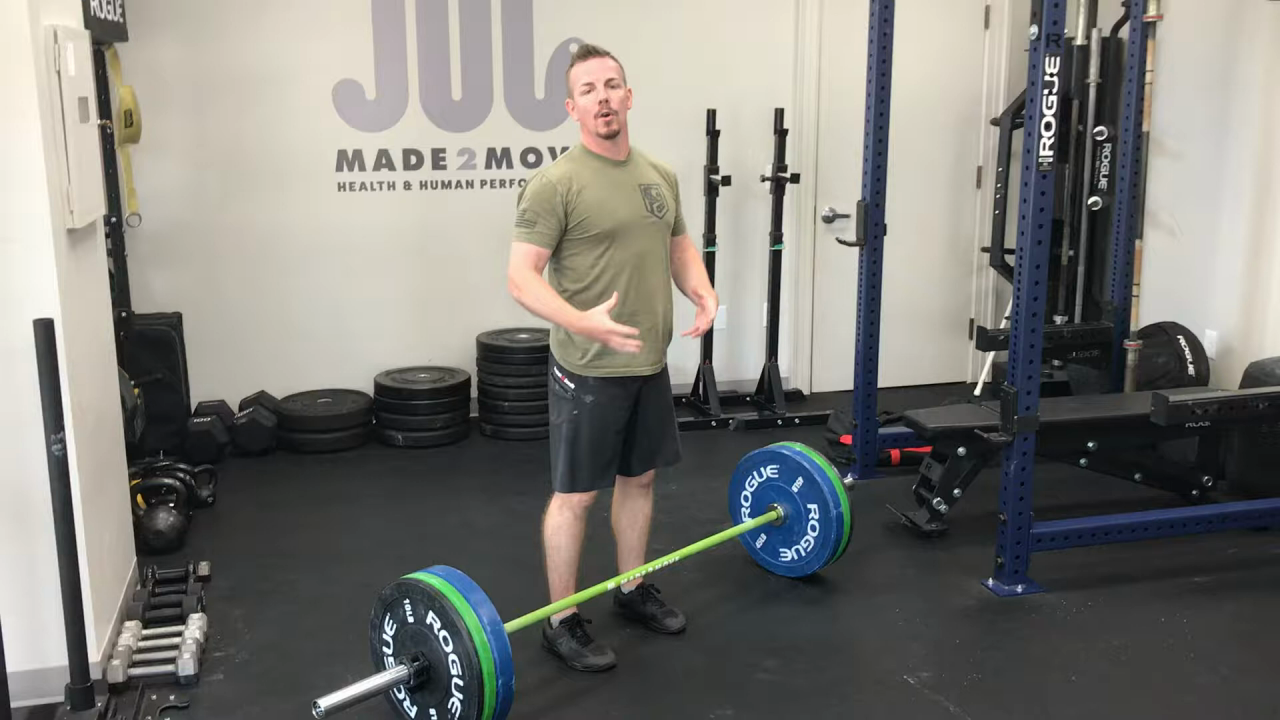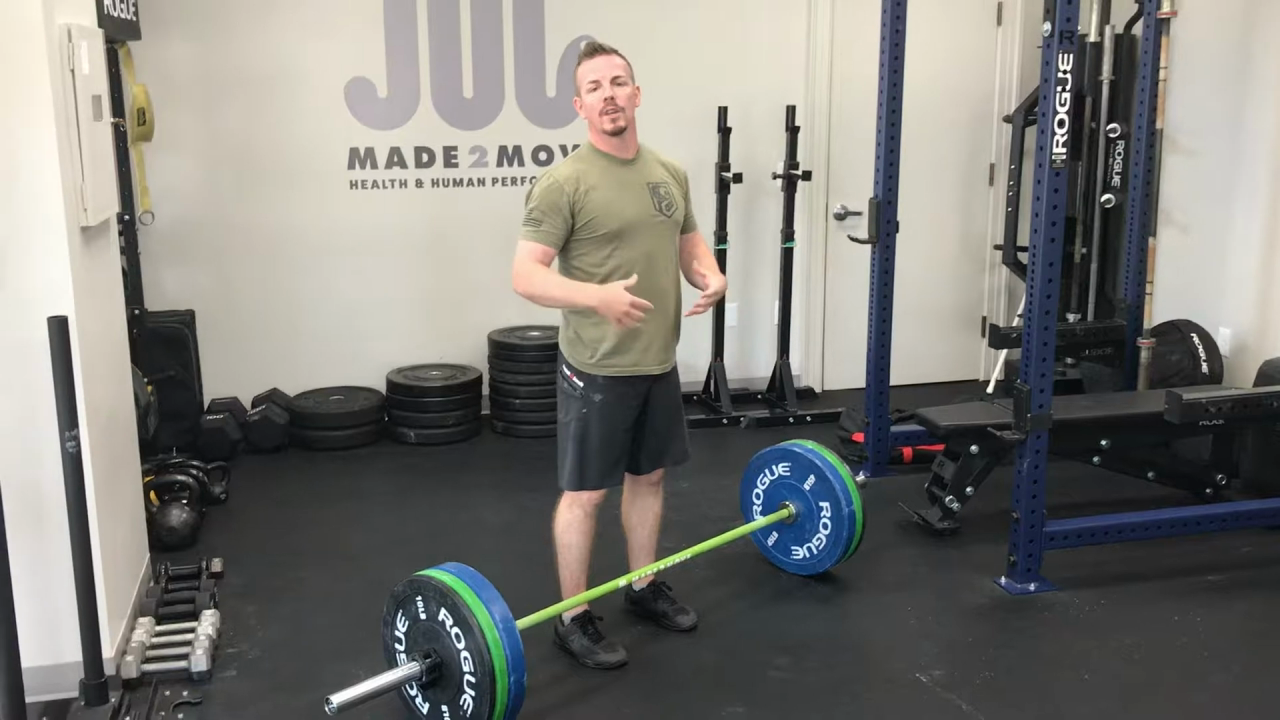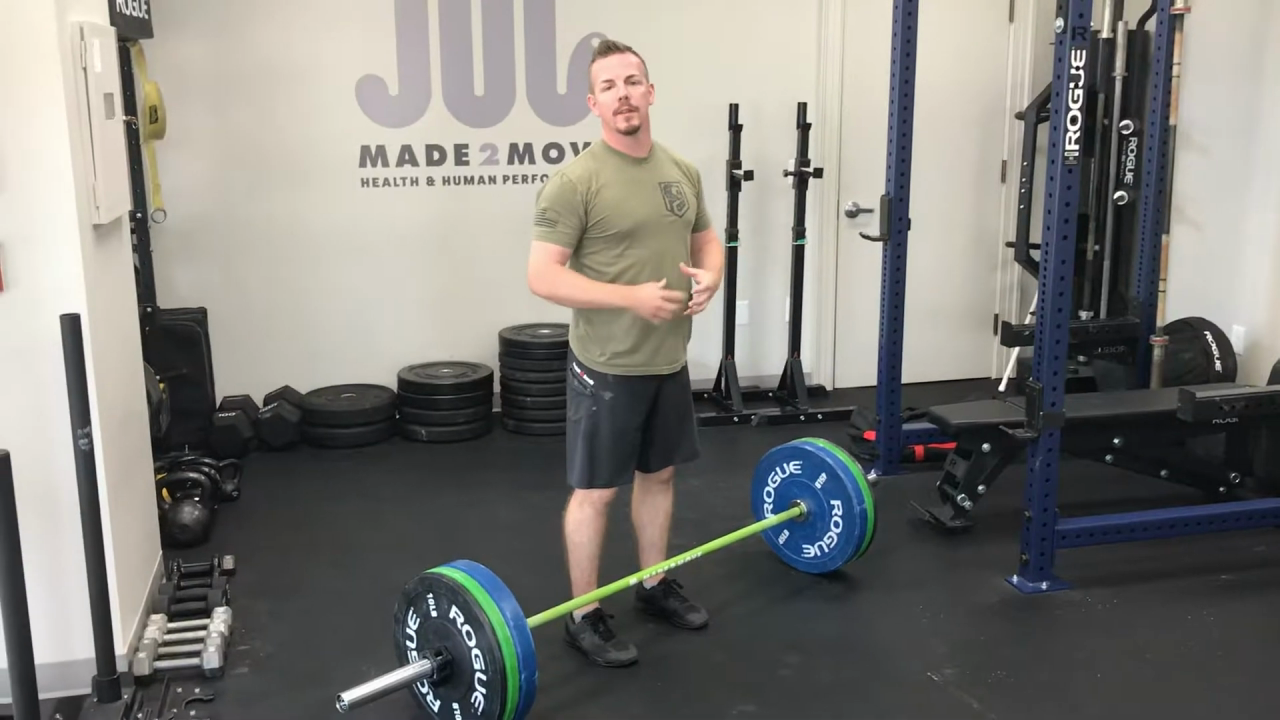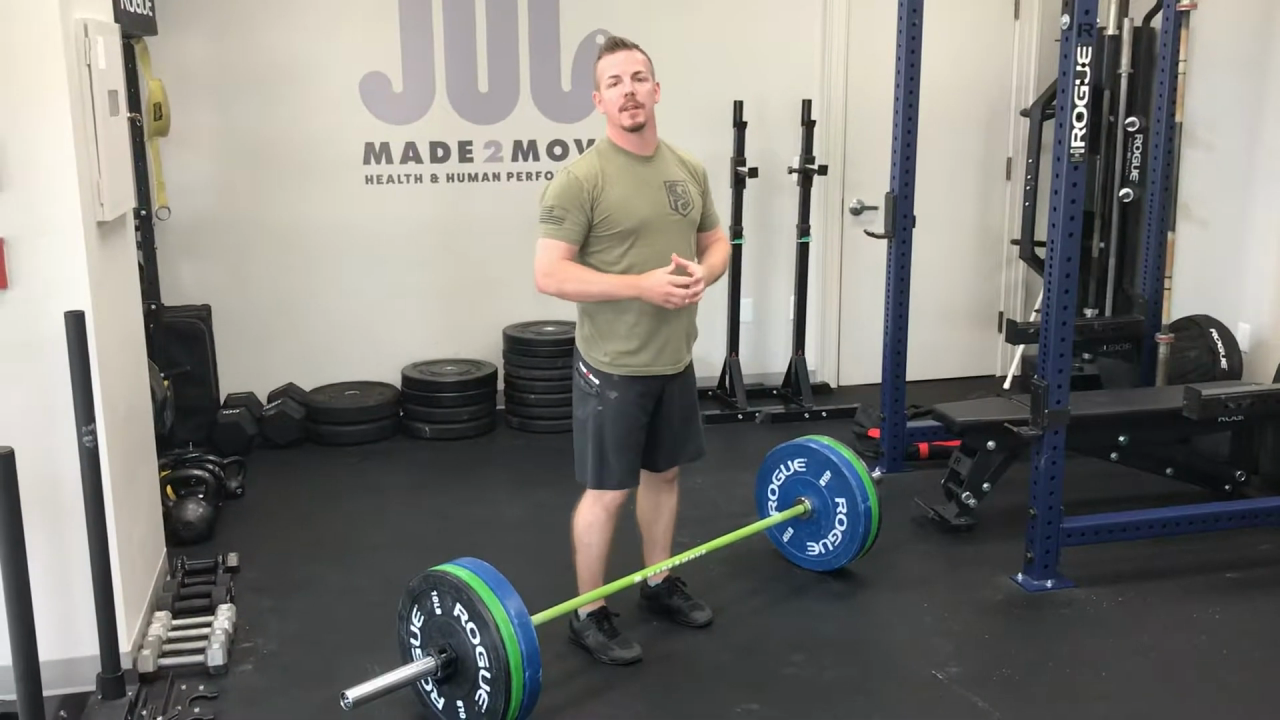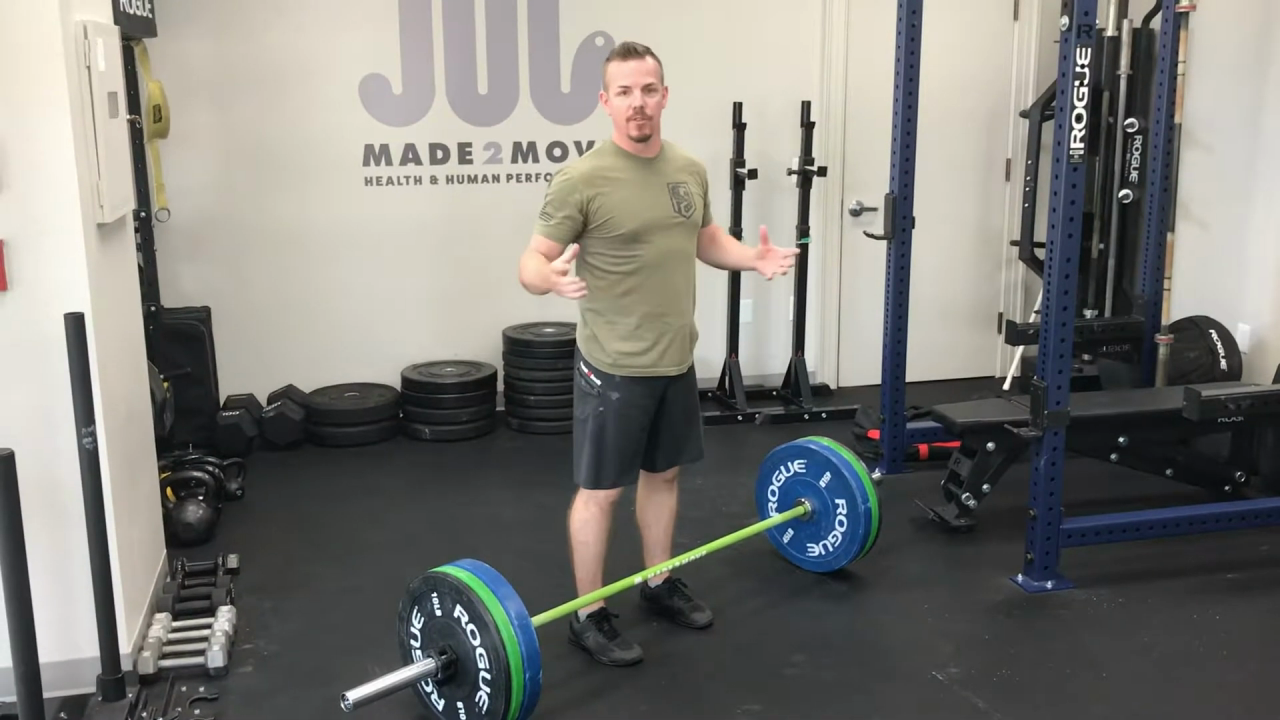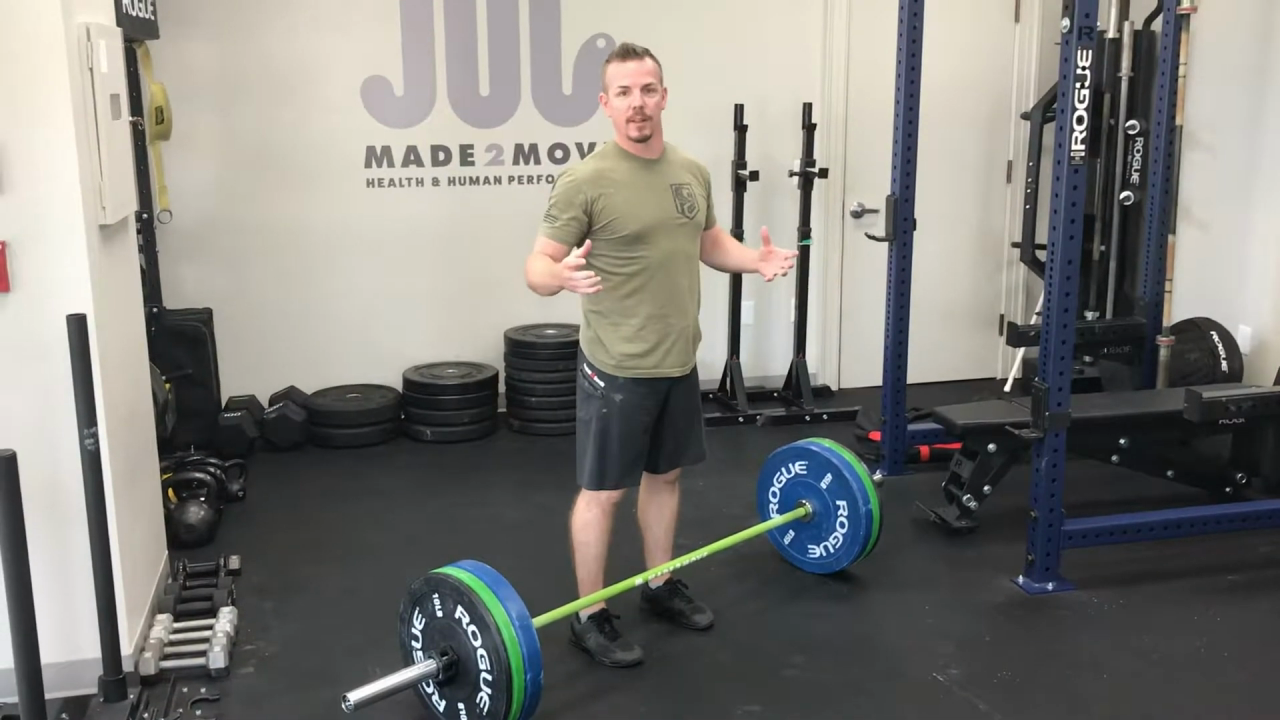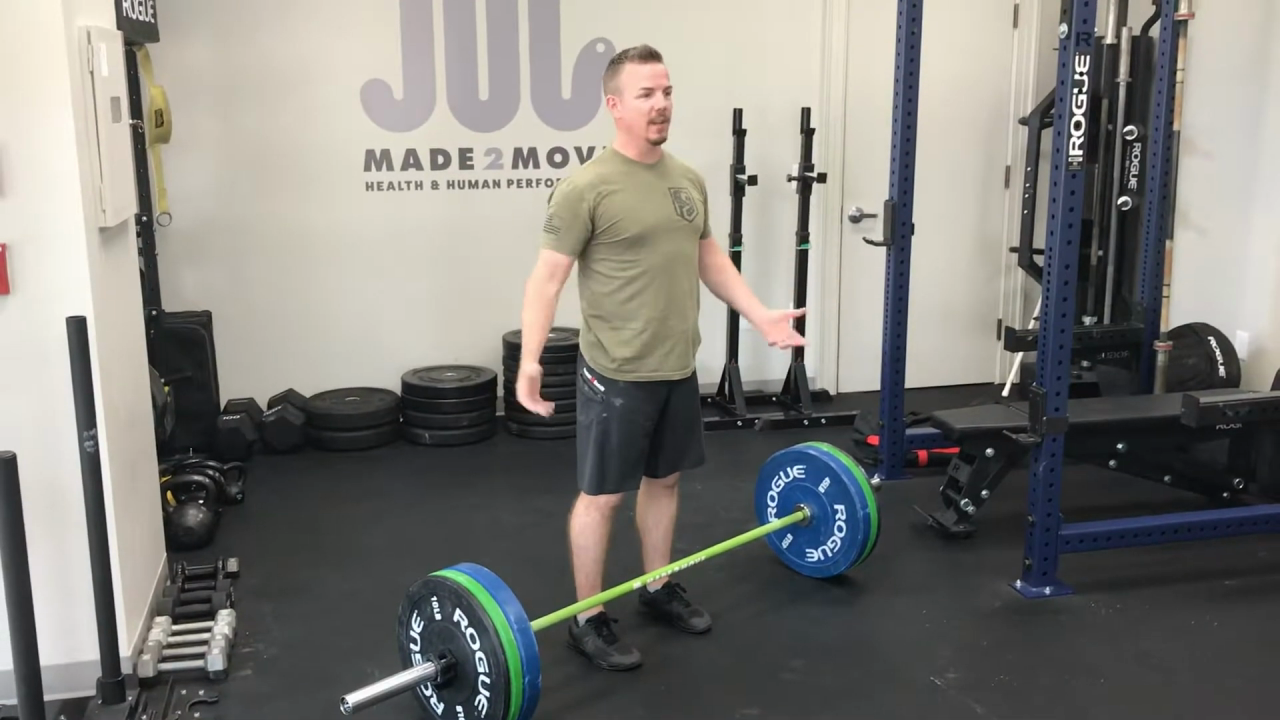
dt=0.5s
person 1, frame 1
left shoulder: (659, 176)
right shoulder: (555, 183)
left elbow: (679, 246)
right elbow: (521, 276)
left wrist: (702, 291)
right wrist: (581, 322)
left hip: (648, 363)
right hip: (587, 370)
left knee: (639, 478)
right knee: (575, 493)
left ankle: (632, 588)
right ankle: (561, 620)
person 1, frame 2
left shoulder: (669, 173)
right shoulder: (564, 182)
left elbow: (689, 242)
right elbow: (525, 274)
left wrist: (710, 274)
right wrist: (597, 297)
left hip: (659, 362)
right hip: (597, 368)
left knee: (649, 476)
right knee: (586, 492)
left ankle: (643, 586)
right ankle: (574, 617)
person 1, frame 3
left shoulder: (683, 171)
right shoulder: (575, 181)
left elbow: (706, 241)
right elbow: (543, 277)
left wrist: (708, 277)
right wrist: (631, 297)
left hip: (670, 360)
right hip: (607, 367)
left knee: (659, 474)
right knee: (597, 490)
left ankle: (655, 584)
right ankle: (584, 615)
person 1, frame 4
left shoulder: (688, 169)
right shoulder: (580, 178)
left elbow: (716, 243)
right elbow: (549, 274)
left wrist: (702, 272)
right wrist: (640, 284)
left hip: (675, 359)
right hip: (614, 365)
left knee: (665, 474)
right knee: (608, 491)
left ankle: (659, 582)
right ankle: (588, 613)
person 1, frame 5
left shoulder: (689, 170)
right shoulder: (581, 179)
left elbow: (706, 237)
right elbow: (532, 260)
left wrist: (752, 258)
right wrist: (552, 277)
left hip: (676, 359)
right hip: (614, 366)
left knee: (664, 473)
right knee: (601, 490)
left ankle: (659, 583)
right ankle: (588, 614)
person 1, frame 6
left shoulder: (692, 172)
right shoulder: (586, 181)
left elbow: (708, 240)
right elbow: (538, 263)
left wrist: (753, 259)
right wrist: (563, 274)
left hip: (679, 361)
right hip: (617, 368)
left knee: (666, 474)
right knee: (603, 490)
left ankle: (661, 584)
right ankle: (590, 615)
person 1, frame 7
left shoulder: (687, 179)
right shoulder: (587, 188)
left elbow: (709, 259)
right elbow: (544, 282)
left wrist: (762, 315)
right wrist: (531, 360)
left hip: (677, 369)
right hip: (616, 376)
left knee: (664, 481)
right knee: (602, 495)
left ankle: (658, 588)
right ankle: (587, 621)
